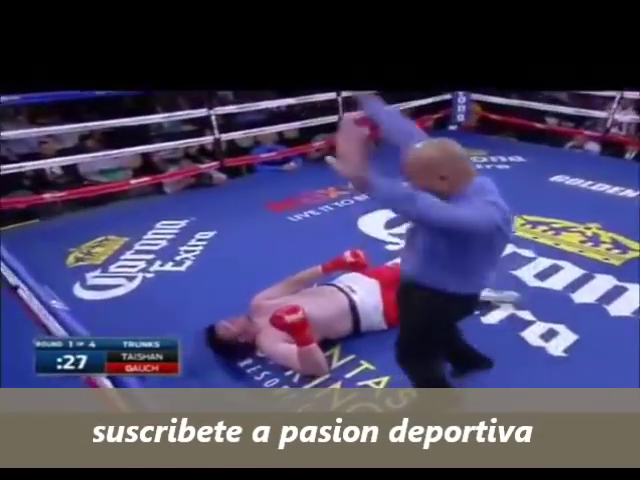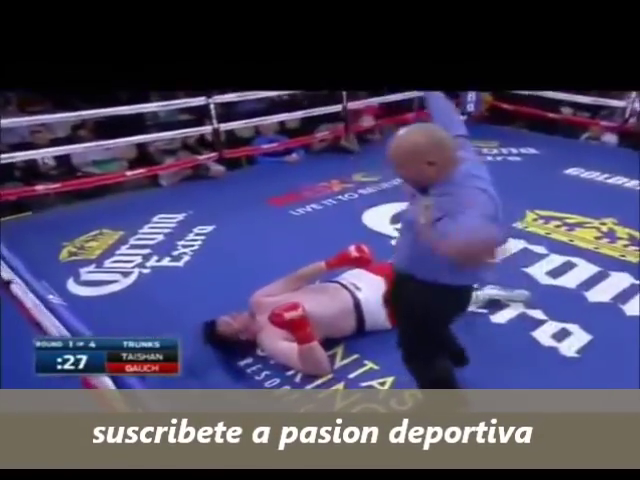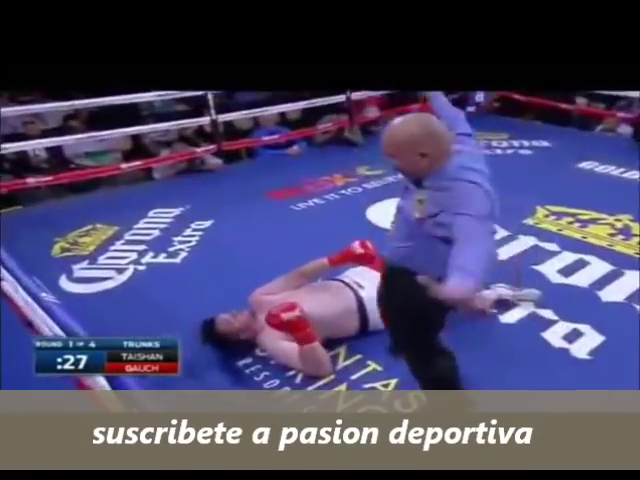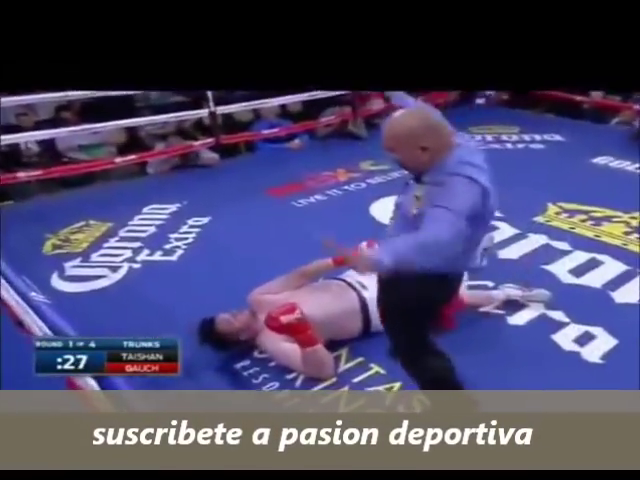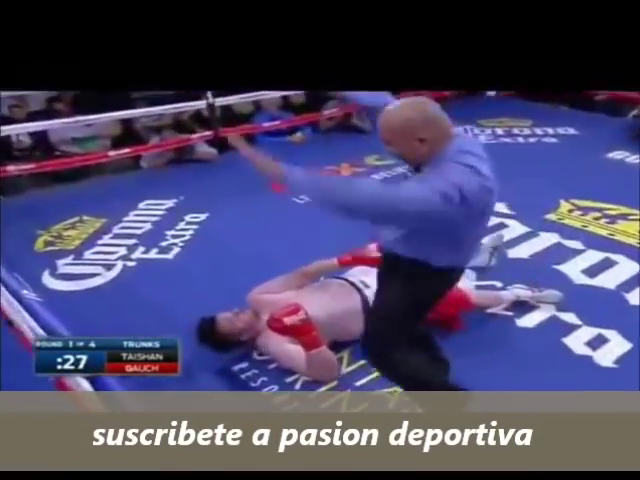
dt=0.1s
person 1, frame 1
left shoulder: (258, 304)
right shoulder: (270, 345)
left elbow: (291, 283)
right elbow: (318, 368)
left wrist: (330, 266)
right wrist: (300, 334)
left hip: (347, 283)
right hip: (371, 312)
right ankle: (481, 296)
person 1, frame 2
left shoulder: (260, 301)
right shoulder: (272, 342)
left elbow: (295, 279)
right elbow: (321, 368)
left wrist: (335, 261)
right wrist: (300, 330)
left hip: (352, 281)
right hip: (372, 311)
right ankle: (489, 294)
person 1, frame 3
left shoulder: (259, 300)
right shoulder: (271, 342)
left elbow: (297, 276)
right elbow: (322, 368)
left wrist: (337, 259)
right wrist: (300, 332)
left hip: (354, 278)
right hip: (375, 311)
right ankle: (498, 294)
person 1, frame 4
left shoulder: (258, 299)
right shoulder: (272, 343)
left elbow: (300, 275)
right elbow: (323, 369)
left wrist: (340, 259)
right wrist: (300, 332)
left hip: (355, 280)
right hip: (376, 312)
right knee: (450, 298)
right ankle: (505, 294)
person 1, frame 5
left shoulder: (259, 299)
right shoulder: (273, 344)
left elbow: (303, 275)
right elbow: (328, 371)
left wrist: (347, 259)
right wrist: (304, 335)
left hip: (357, 279)
right knee: (458, 299)
left ankle: (475, 256)
right ankle: (515, 294)
person 2, frame 1
left shoulder: (485, 213)
right shoulder: (449, 170)
left elbow: (429, 211)
left wrist: (365, 180)
left hip: (442, 298)
right hip: (427, 286)
left knee: (413, 355)
right knee: (429, 329)
right ankle: (468, 359)
person 2, frame 2
left shoulder: (471, 199)
right shoulder: (459, 160)
left elbow: (475, 227)
right elbow: (452, 125)
left wrist: (461, 245)
left hip: (433, 289)
left knee: (421, 353)
right ankle: (451, 354)
person 2, frame 3
left shoulder: (467, 194)
right shoulder: (458, 150)
left elbow: (472, 240)
right elbow: (455, 122)
left wrist: (461, 286)
right wrist: (435, 97)
left hip: (425, 284)
left knee: (418, 348)
right ankle: (437, 360)
person 2, frame 4
left shoulder: (461, 188)
right shoulder: (456, 147)
left elbow: (436, 238)
right elbow: (425, 119)
left wrist: (380, 259)
right wrist: (398, 97)
left hip: (427, 279)
right hip: (410, 274)
left knee: (411, 348)
person 2, frame 5
left shoulder: (457, 183)
right shoulder: (455, 143)
left elbow: (378, 202)
right wrist: (359, 97)
left hip: (423, 272)
right hip: (410, 261)
left knee: (382, 342)
right knee: (398, 322)
right ankle: (432, 364)
